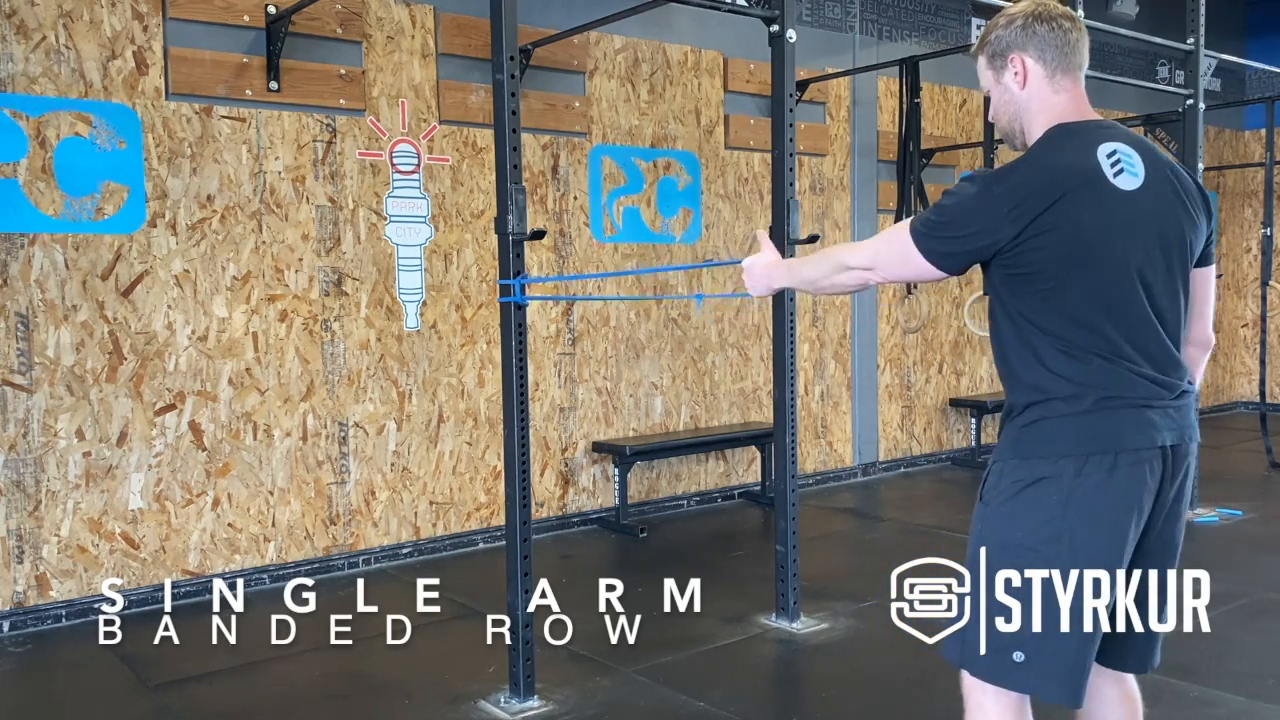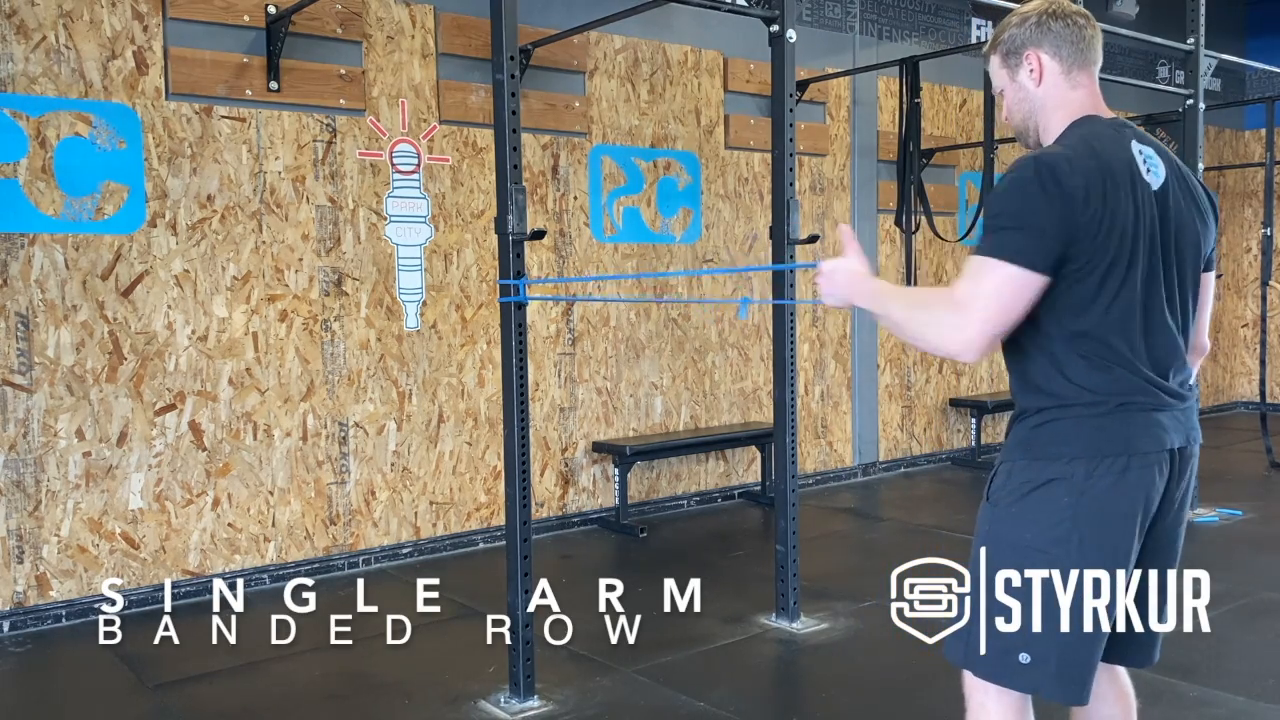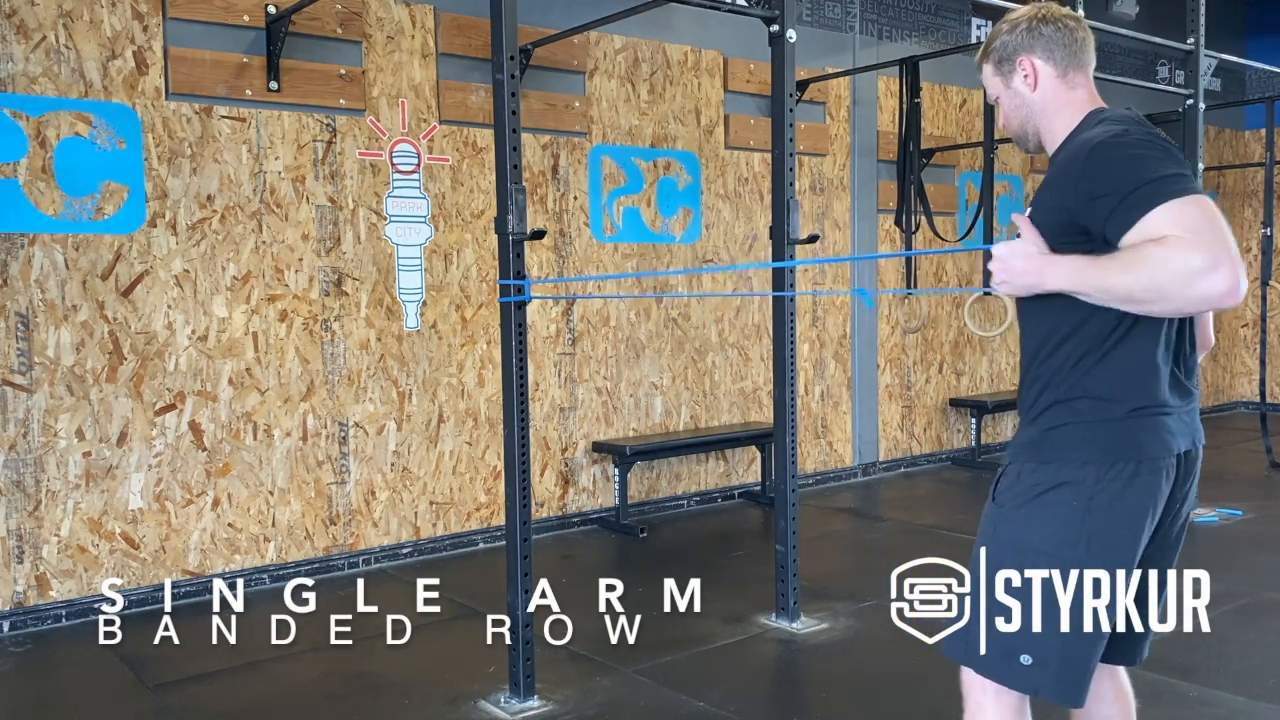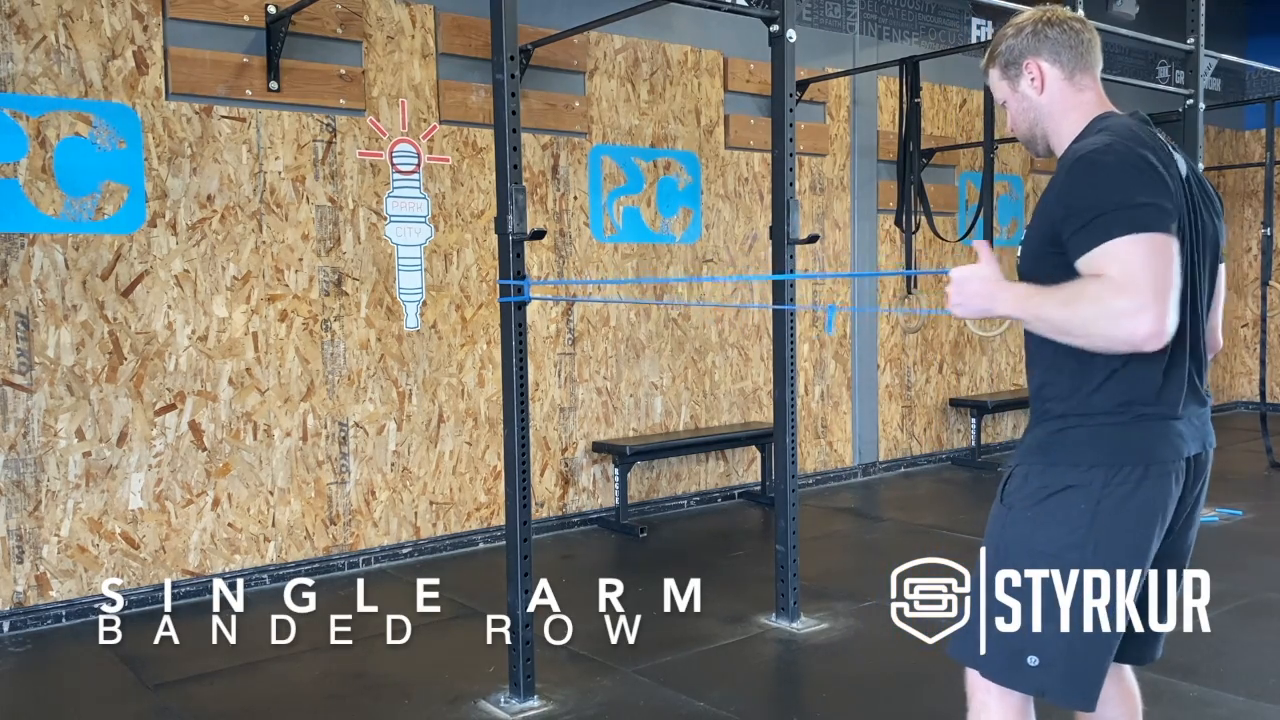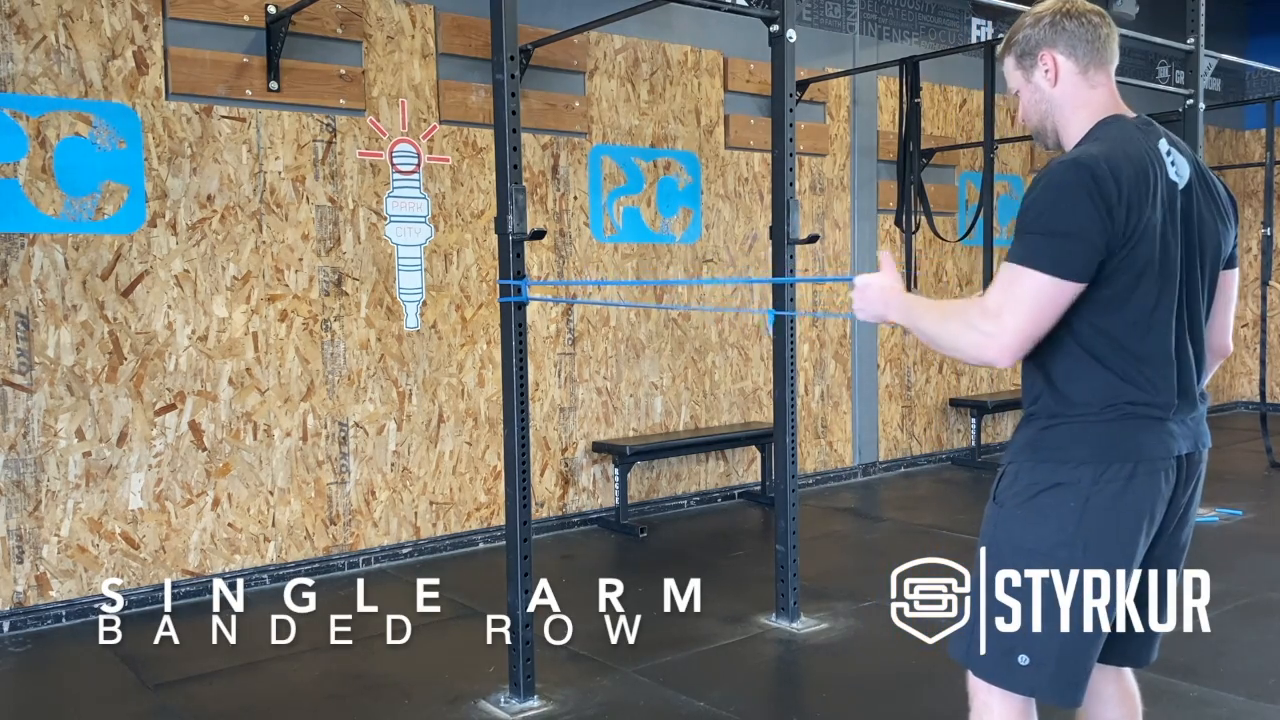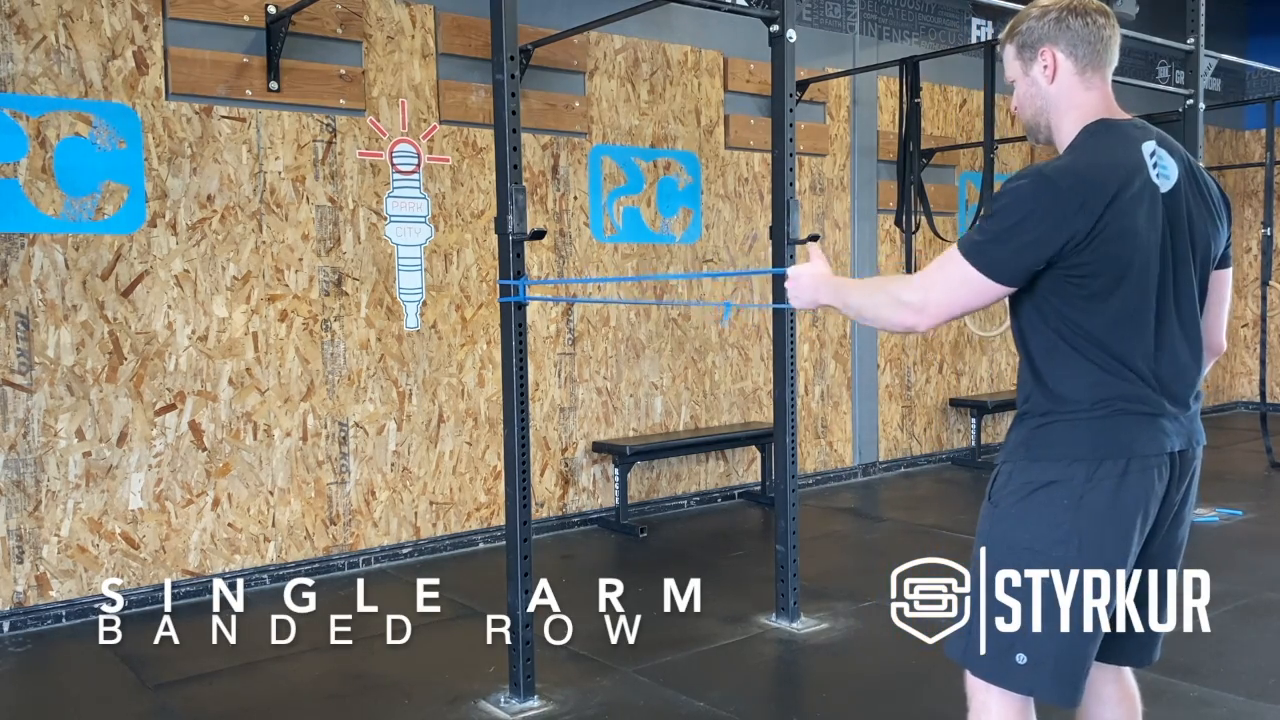
dt=0.3s
person 1, frame 1
left shoulder: (1012, 192)
right shoulder: (1176, 180)
left elbow: (864, 264)
right elbow: (1199, 337)
left wrist: (777, 273)
left hip: (1065, 462)
right hip: (1165, 450)
right knee: (1105, 660)
person 1, frame 2
left shoulder: (1050, 176)
right shoulder: (1179, 179)
left elbow: (963, 332)
right elbow: (1193, 341)
left wrist: (860, 288)
left hip: (1076, 458)
right hip: (1167, 449)
right knee: (1099, 659)
person 1, frame 3
left shoulder: (1108, 153)
right shoulder: (1132, 155)
left elbow: (1217, 277)
right elbow: (1199, 333)
left wrist: (1050, 270)
left hip: (1081, 460)
right hip: (1161, 448)
right knee: (1094, 655)
person 1, frame 4
left shoulder: (1103, 165)
right shoulder: (1163, 162)
left elbow: (1143, 316)
right elbow: (1205, 334)
left wrist: (1000, 295)
left hip: (1093, 464)
right hip: (1174, 451)
right knee: (1100, 658)
person 1, frame 5
left shoulder: (1080, 178)
right shoulder: (1197, 177)
left elbow: (996, 337)
right elbow: (1218, 342)
left wrist: (893, 302)
left hip: (1081, 466)
right hip: (1175, 454)
right knee: (1105, 661)
person 1, frame 6
left shoulder: (1060, 187)
right shoulder: (1194, 178)
left elbow: (918, 305)
right elbow: (1211, 341)
left wrist: (825, 287)
left hip: (1076, 464)
right hip: (1171, 454)
right knee: (1104, 659)
